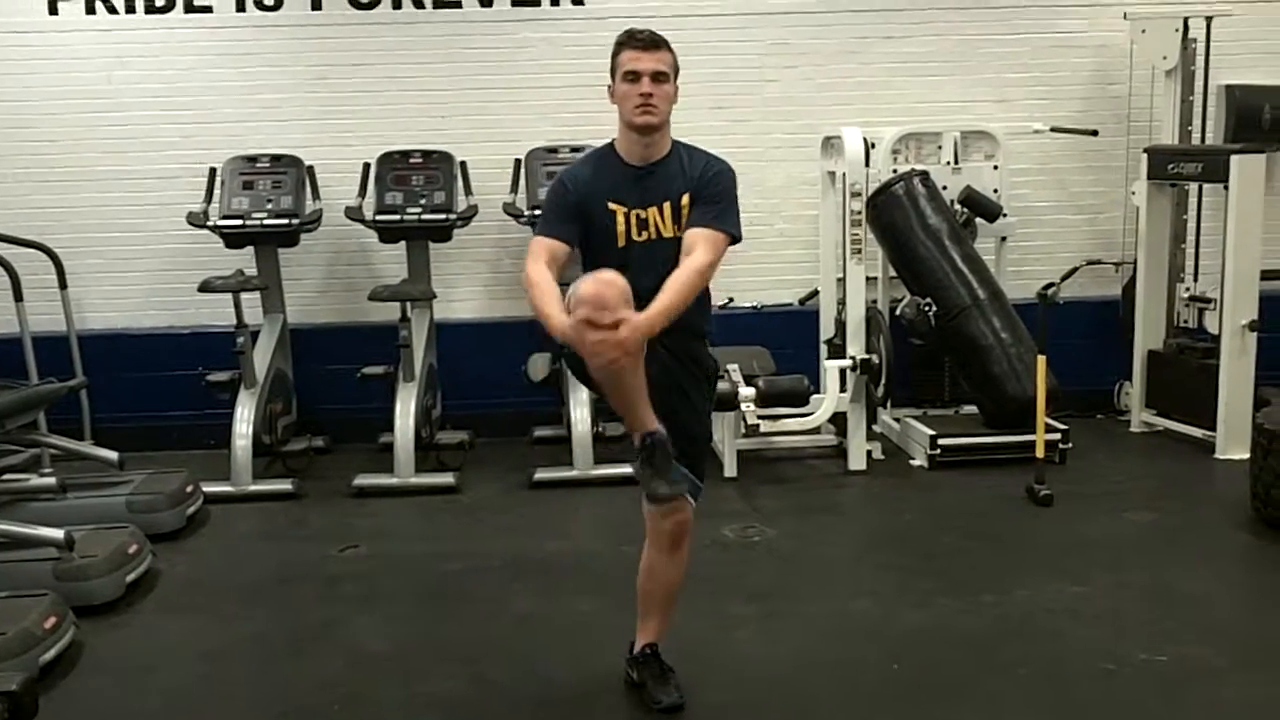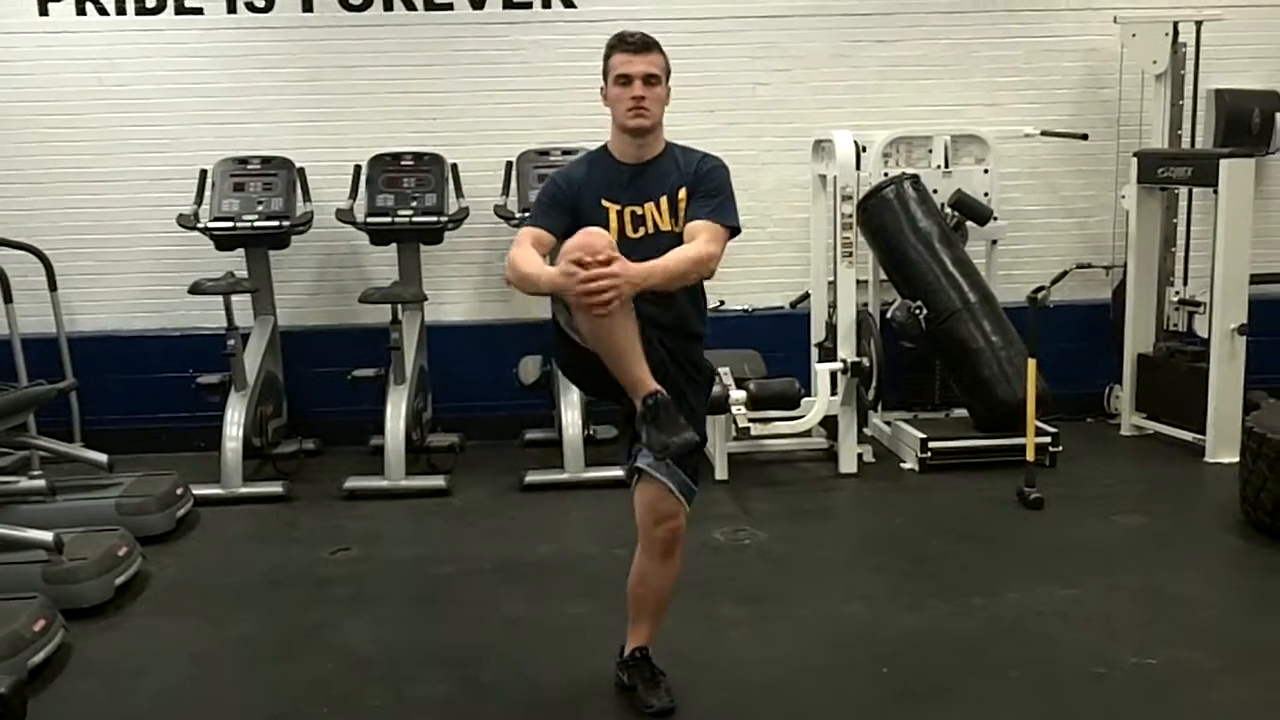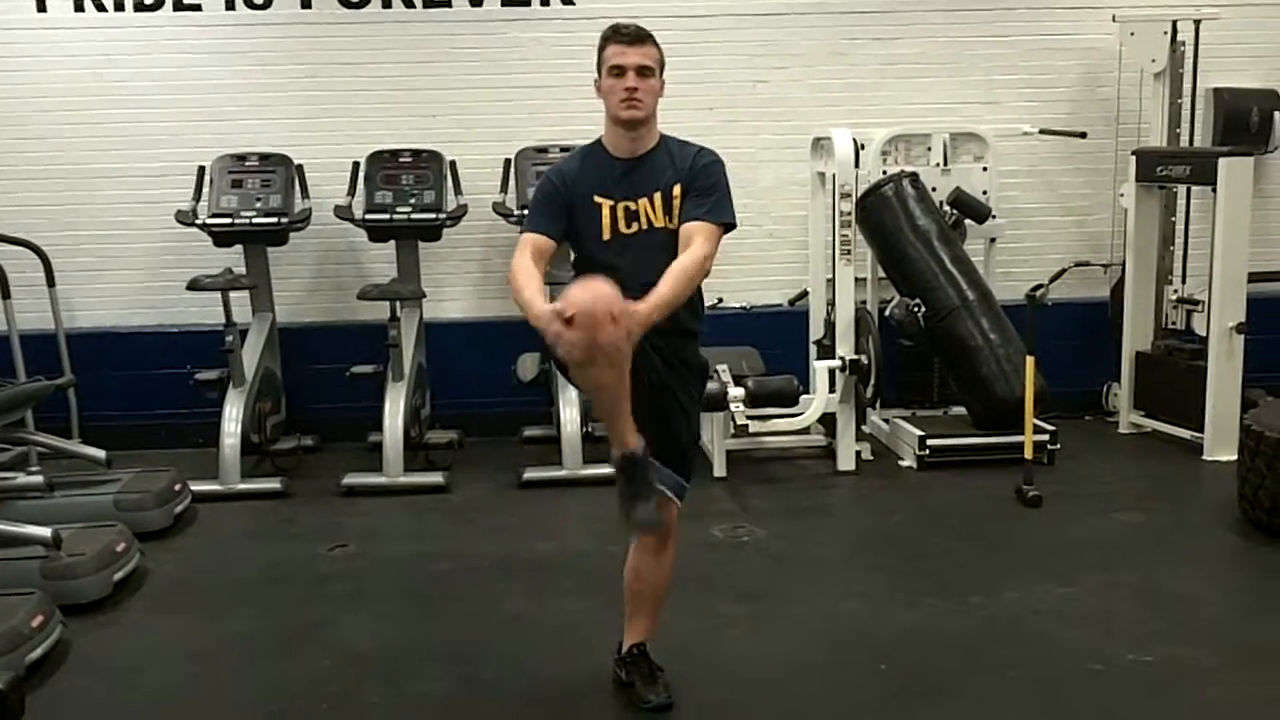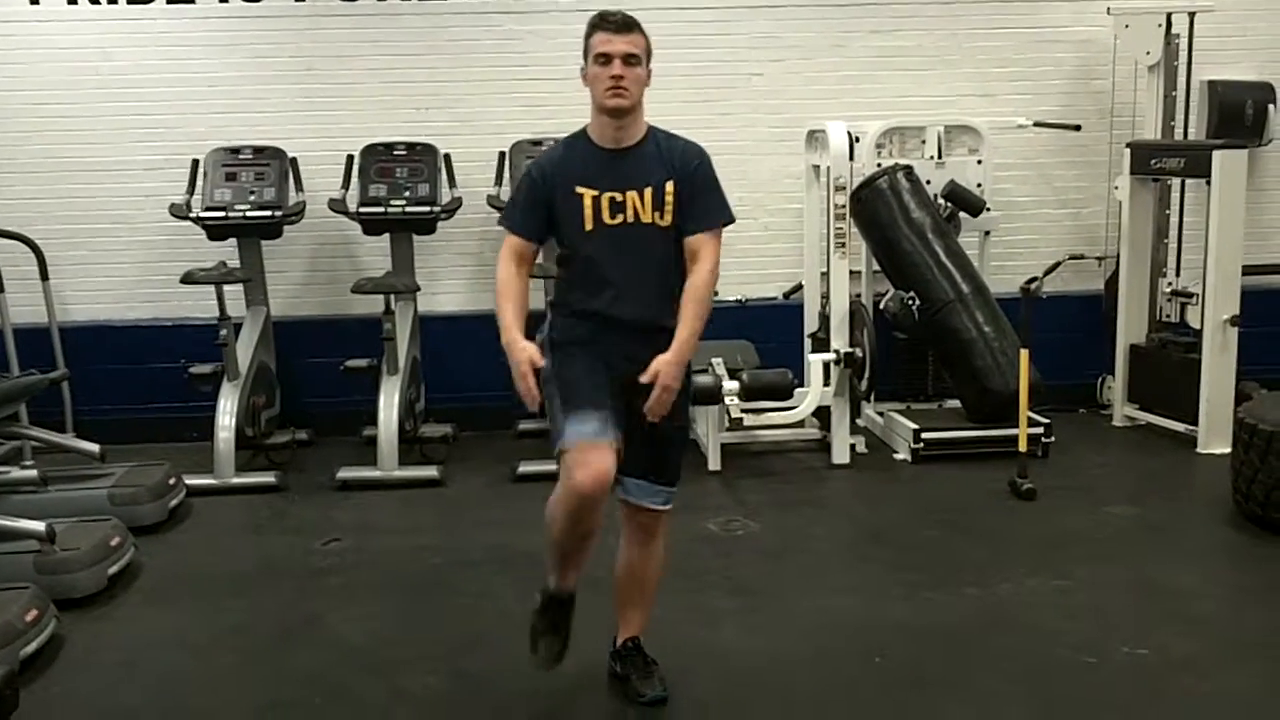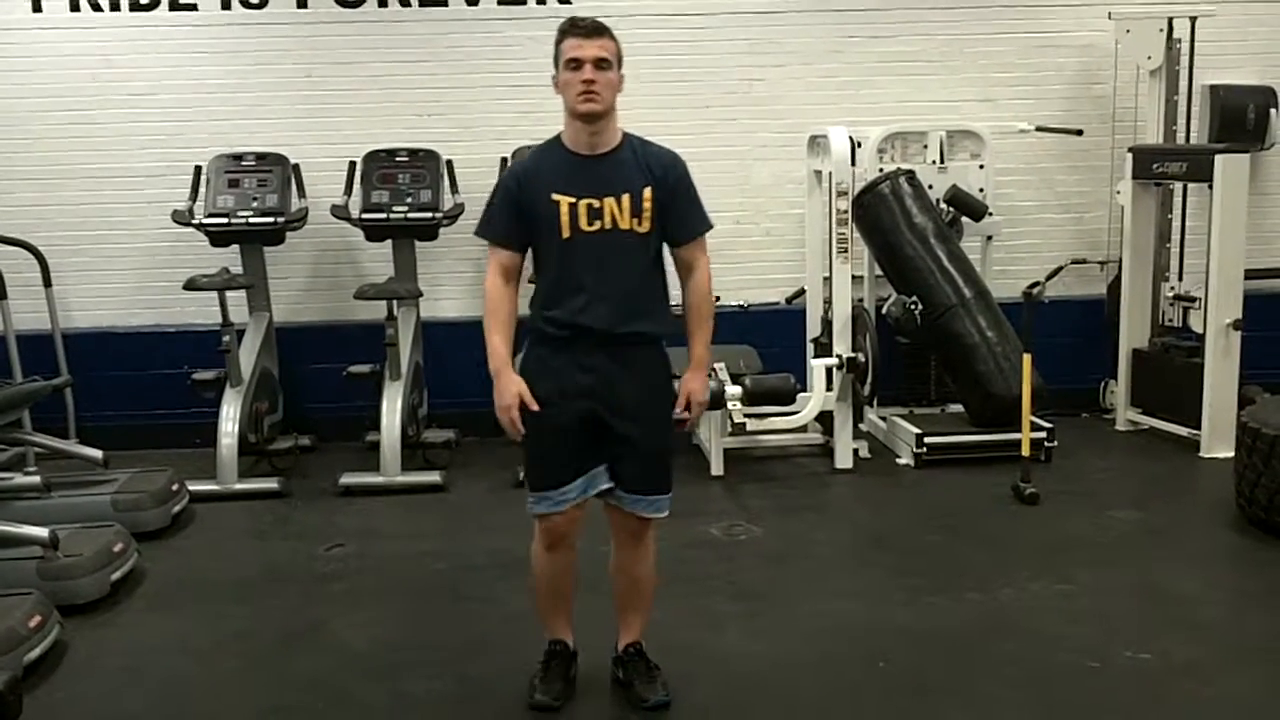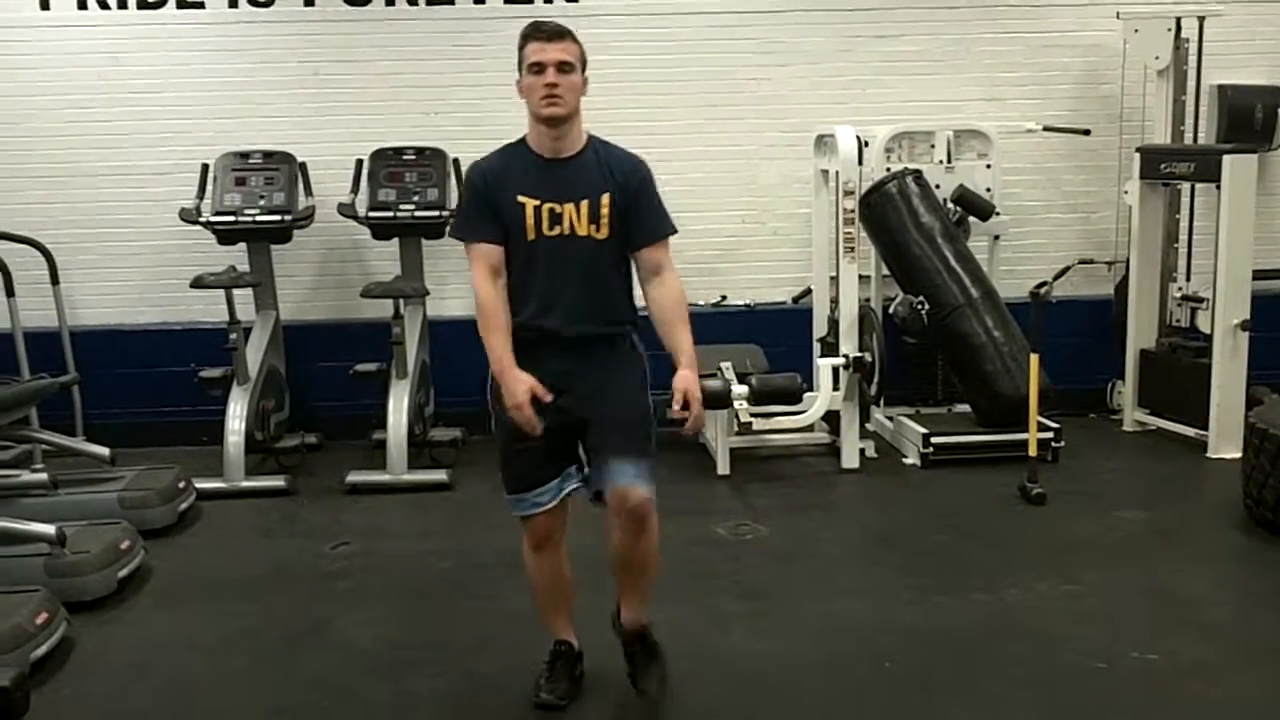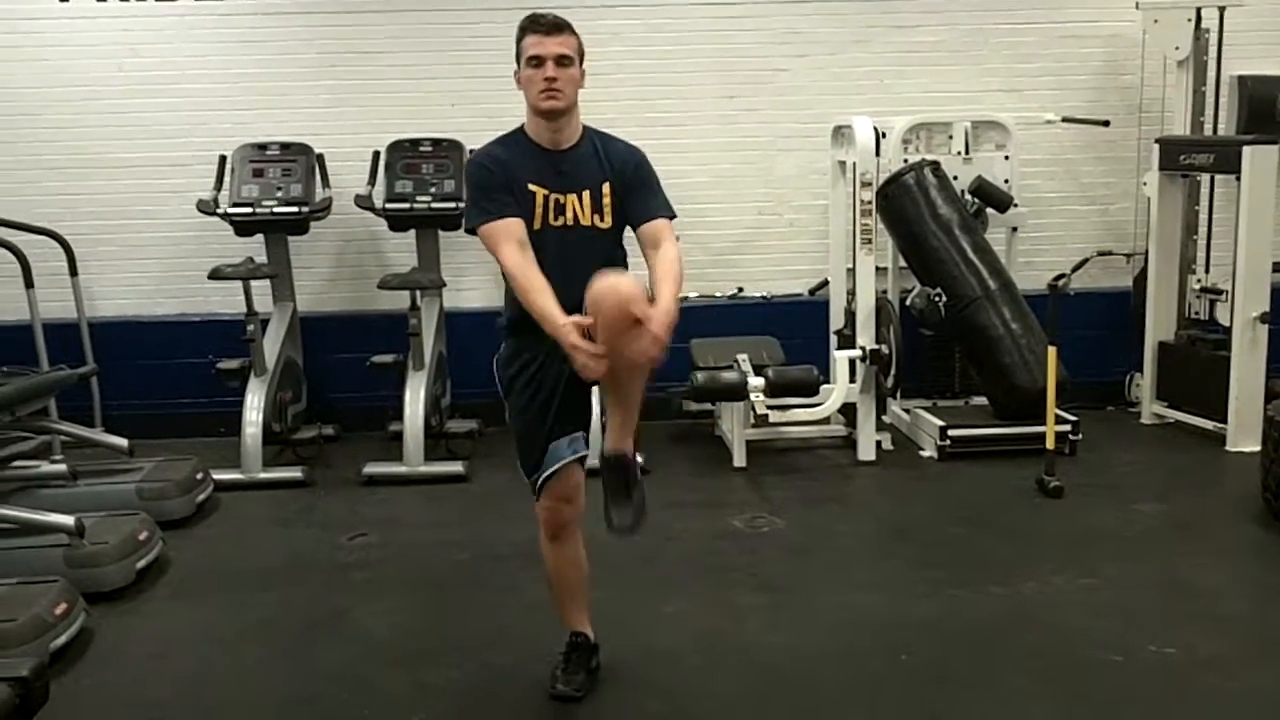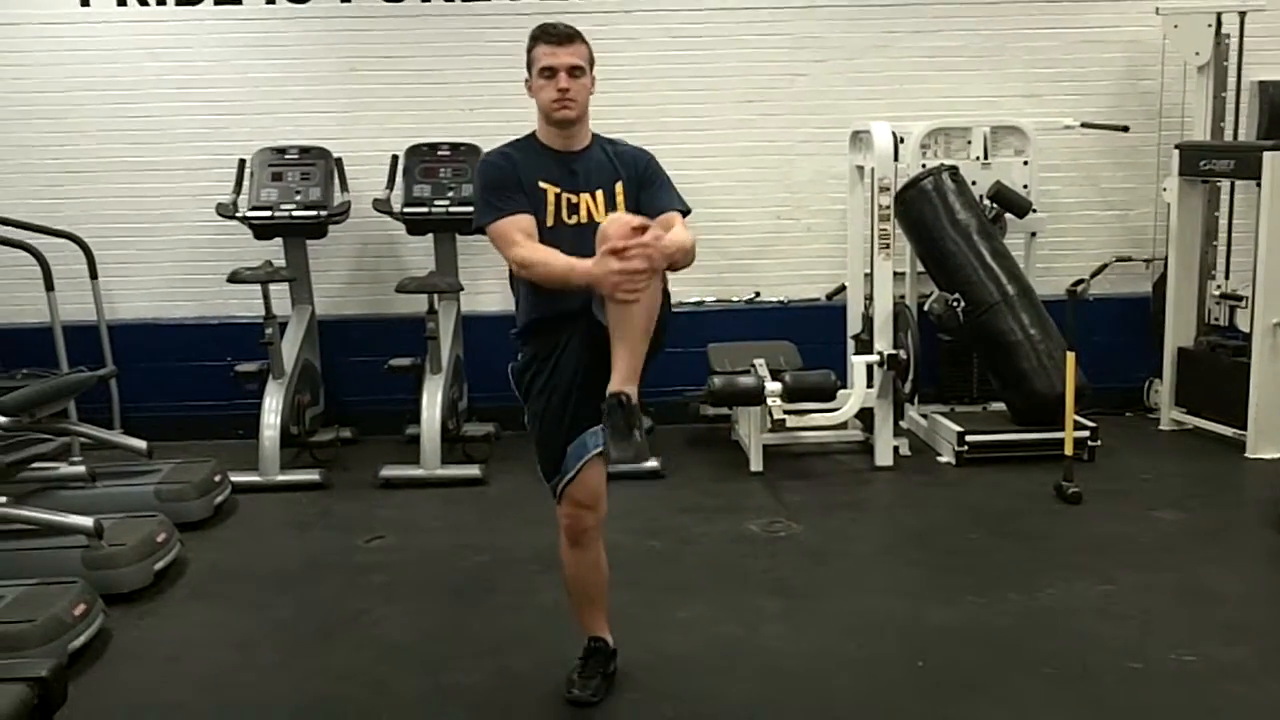
dt=0.3s
person 1, frame 1
left shoulder: (708, 174)
right shoulder: (580, 181)
left elbow: (699, 265)
right elbow: (539, 267)
left wrist: (645, 324)
right wrist: (565, 324)
left hip: (680, 353)
right hip: (607, 355)
left knee: (675, 517)
right knee: (602, 288)
left ankle: (645, 653)
right ankle: (651, 436)
person 1, frame 2
left shoulder: (703, 172)
right shoulder: (574, 181)
left elbow: (705, 253)
right elbow: (519, 259)
left wrist: (637, 275)
right wrist: (560, 278)
left hip: (675, 354)
right hip: (597, 349)
left knee: (665, 521)
right knee: (589, 244)
left ankle: (636, 657)
right ankle: (649, 406)
person 1, frame 3
left shoulder: (698, 167)
right shoulder: (569, 177)
left elbow: (697, 253)
right elbow: (527, 259)
left wrist: (648, 312)
right wrist: (543, 312)
left hip: (669, 350)
right hip: (602, 338)
left knee: (663, 513)
left ankle: (634, 653)
right ankle: (627, 453)
person 1, frame 4
left shoulder: (685, 162)
right shoulder: (553, 168)
left elbow: (702, 263)
right elbow: (514, 259)
left wrist: (678, 354)
right wrist: (514, 338)
left hip: (658, 361)
right hip: (580, 345)
left knee: (647, 515)
right knee: (588, 478)
left ankle: (628, 647)
right ankle: (560, 584)
person 1, frame 5
left shoulder: (661, 168)
right shoulder: (526, 177)
left elbow: (694, 269)
right elbow: (501, 278)
left wrist: (699, 364)
right wrist: (502, 370)
left hip: (638, 368)
right hip: (555, 371)
left knee: (636, 522)
right knee: (555, 527)
left ankle: (631, 651)
right ankle: (558, 650)
person 1, frame 6
left shoulder: (625, 172)
right shoulder: (491, 177)
left elbow: (658, 273)
right elbow: (488, 279)
left wrist: (685, 363)
right wrist: (505, 370)
left hip: (609, 359)
right hip: (530, 372)
left knee: (632, 503)
right knee: (542, 526)
left ankle: (634, 625)
right ankle: (564, 649)
person 1, frame 7
left shoulder: (622, 159)
right shoulder: (492, 166)
left elbow: (664, 246)
right elbow: (515, 260)
left wrist: (662, 305)
right wrist: (564, 329)
left hip: (611, 336)
right hip: (535, 345)
left knee: (615, 293)
right knee: (557, 506)
left ankle: (620, 452)
right ankle: (580, 641)
person 1, frame 8
left shoulder: (632, 162)
right shoulder: (504, 167)
left elbow: (682, 242)
right elbow: (521, 253)
left wrist: (658, 245)
right wrist: (593, 270)
left hip: (623, 324)
right hip: (552, 344)
left knee: (622, 232)
right knee: (579, 510)
left ankle: (622, 401)
right ankle: (598, 646)
